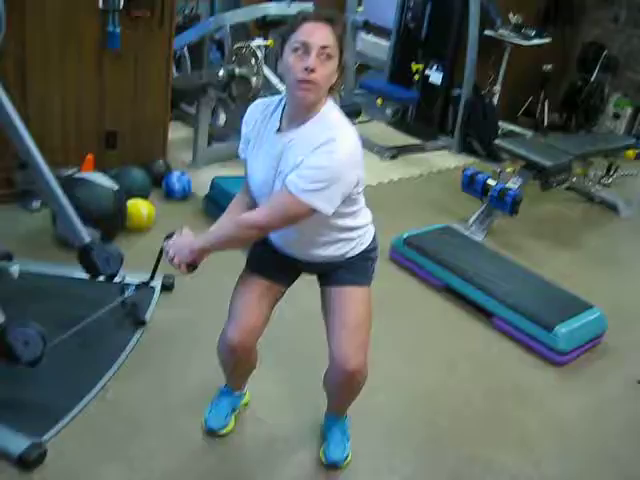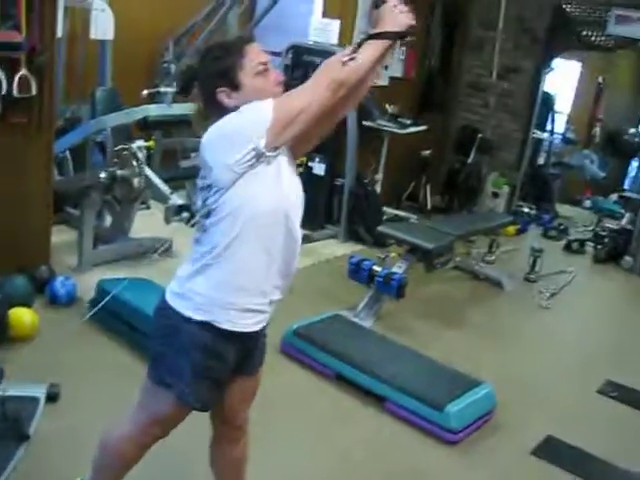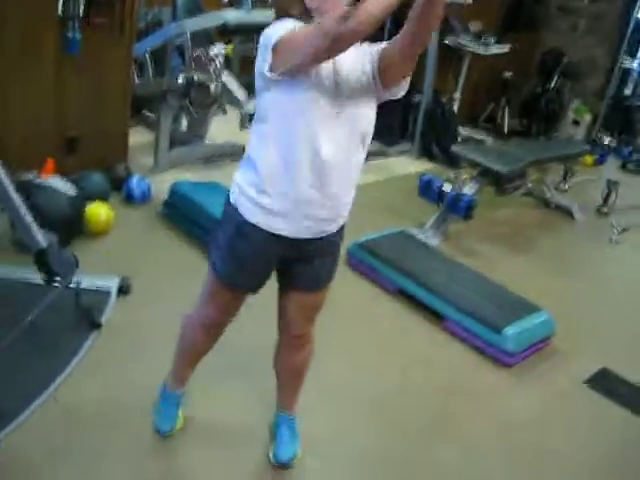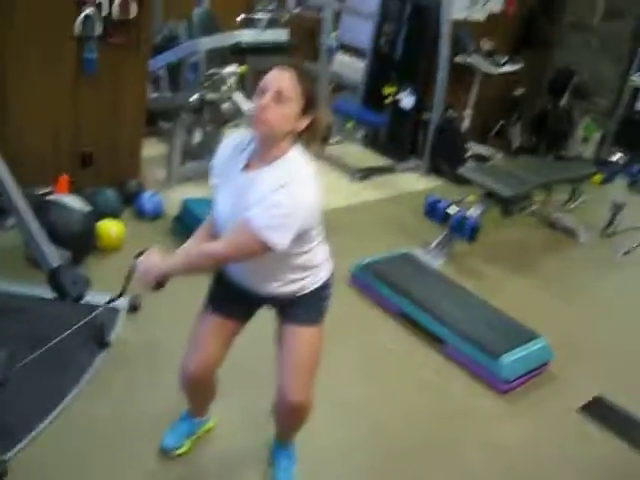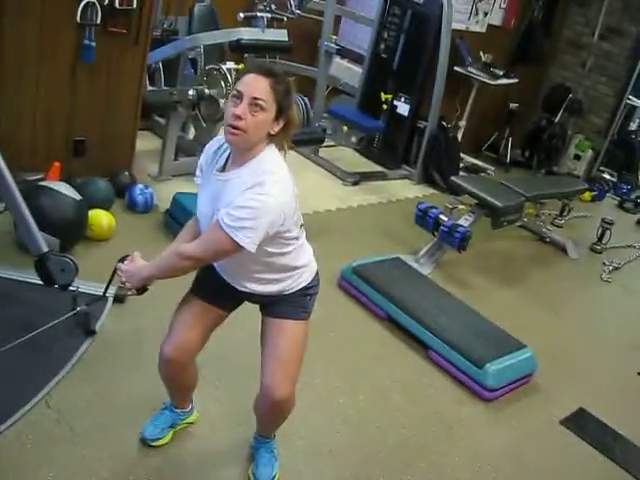
dt=1s
person 1, frame 1
left shoulder: (338, 146)
right shoulder: (259, 113)
left elbow: (263, 220)
right elbow: (250, 196)
left wrist: (198, 246)
right wrist: (201, 241)
left hip: (344, 252)
right hip: (281, 242)
left knee: (350, 365)
right knee: (236, 340)
left ankle: (336, 418)
right ankle: (234, 390)
person 1, frame 2
left shoulder: (275, 144)
right shoulder: (231, 135)
left elbow: (340, 99)
right elbow: (330, 85)
left wrist: (386, 38)
left hip: (246, 323)
right hip: (201, 322)
left knee: (233, 425)
right knee: (151, 425)
person 1, frame 3
left shoulder: (372, 61)
left elbow: (409, 48)
right elbow: (331, 39)
left hip: (321, 231)
right hip: (255, 217)
left knee: (297, 333)
right knee: (212, 315)
left ankle: (286, 418)
right ankle: (172, 388)
person 1, frame 4
left shoulder: (295, 189)
right shoulder: (233, 147)
left elbow: (223, 252)
right elbow: (217, 223)
left wrist: (163, 265)
right wrist: (170, 260)
left hip: (300, 289)
right hip: (241, 277)
left knee: (294, 400)
right knee: (195, 371)
left ankle: (283, 444)
right ankle: (198, 417)
person 1, frame 5
left shoulder: (268, 191)
right shoulder: (216, 150)
left elbow: (197, 253)
right elbow: (200, 223)
left wrist: (145, 272)
right wrist: (150, 264)
left hip: (287, 286)
right hip: (227, 269)
left knee: (277, 393)
right knee: (173, 354)
left ankle: (264, 439)
right ankle: (181, 408)
